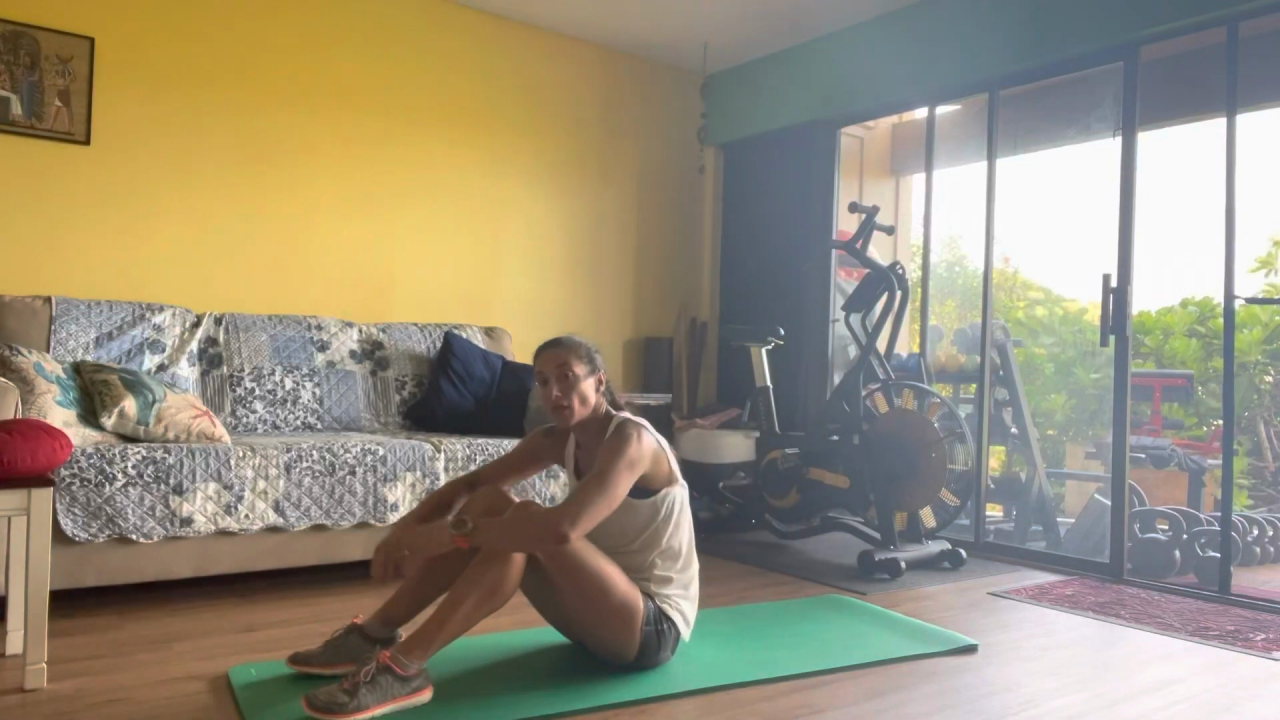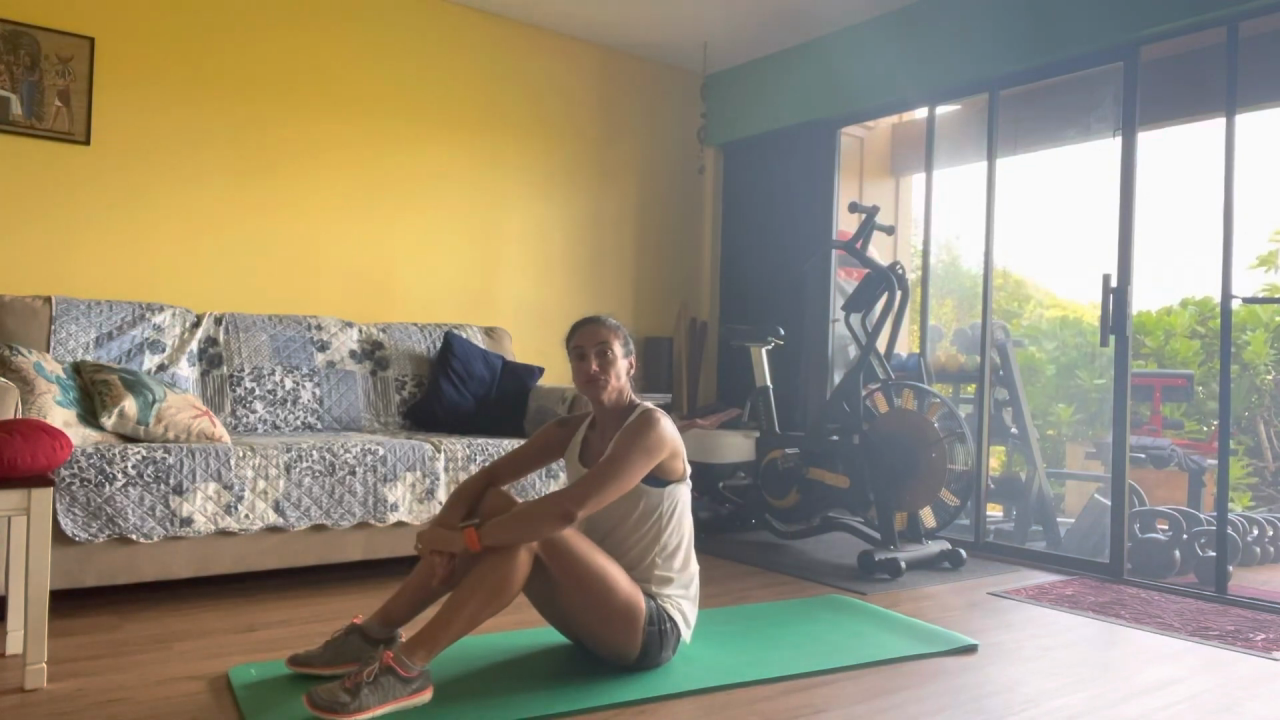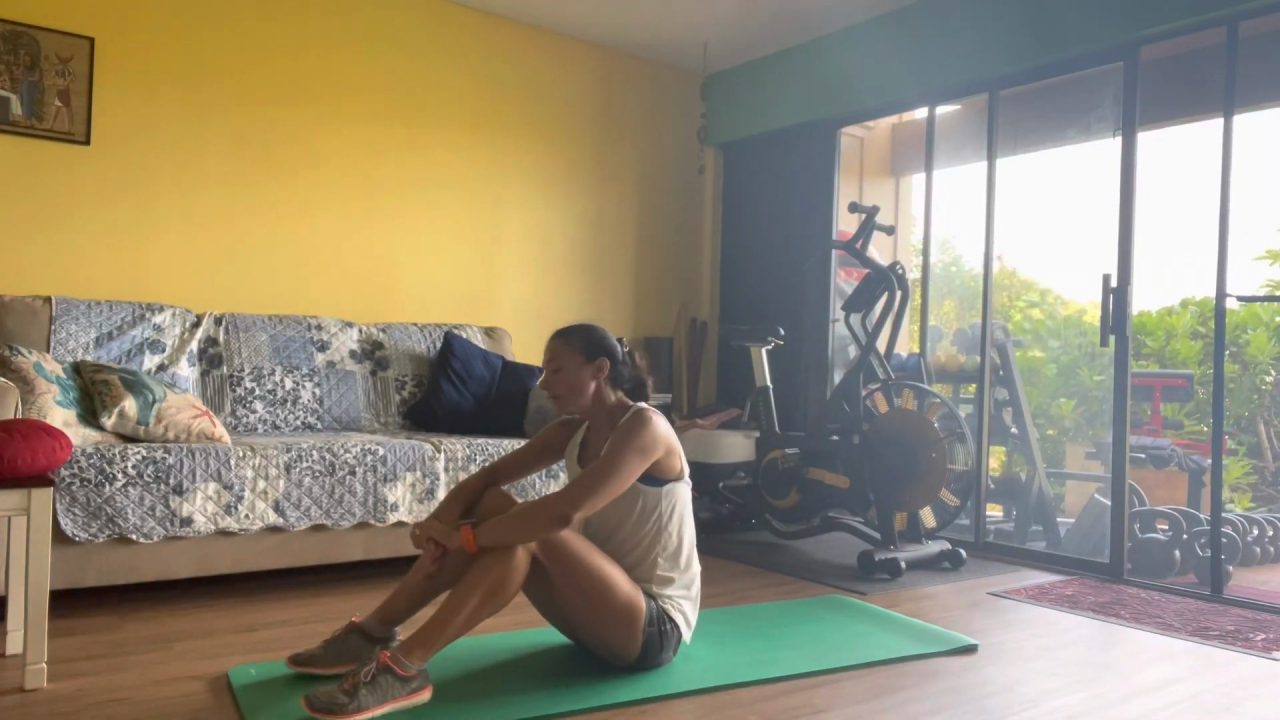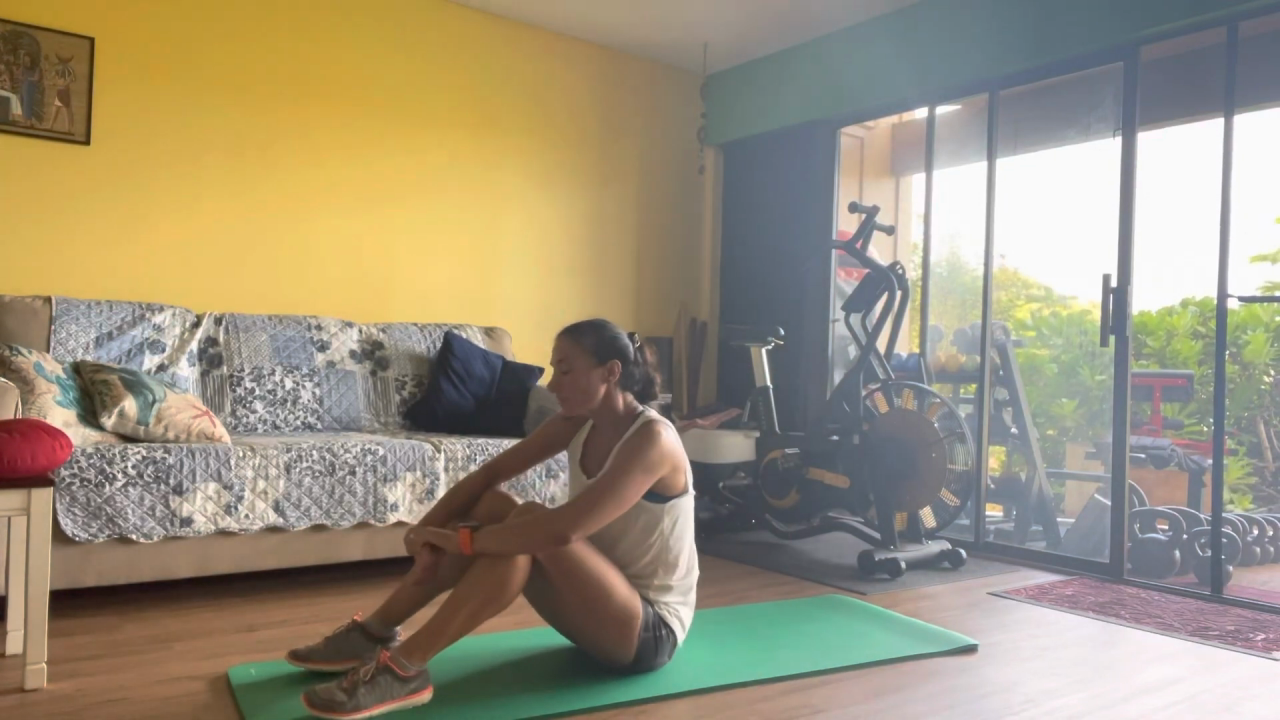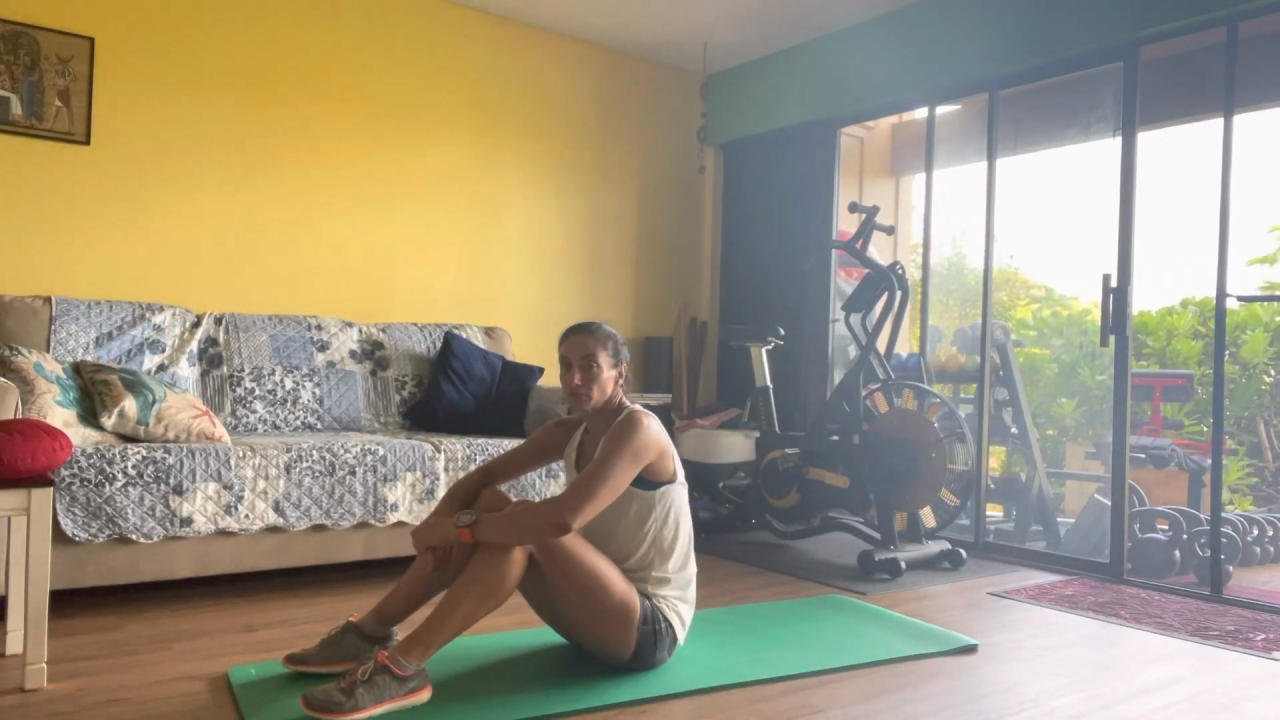
dt=1s
person 1, frame 1
left shoulder: (630, 439)
right shoulder: (558, 439)
left elbow: (563, 530)
right elbow: (468, 484)
left wrist: (455, 533)
right wrist: (407, 529)
left hip: (653, 624)
right hip: (599, 612)
left knee: (528, 521)
right knee: (491, 503)
left ankle: (404, 668)
right ankle: (374, 634)
person 1, frame 2
left shoulder: (651, 427)
right shoulder: (572, 431)
left elbow: (569, 509)
right elbow: (484, 478)
left wrist: (466, 537)
right wrist: (444, 527)
left hip: (655, 624)
right hip: (597, 609)
left knee: (533, 530)
right knee: (490, 505)
left ankle: (406, 667)
right ankle: (374, 634)
person 1, frame 3
left shoulder: (646, 427)
right shoulder: (573, 431)
left elbow: (566, 512)
right elbow: (485, 477)
left wrist: (464, 536)
right wrist: (437, 525)
left hip: (655, 624)
right hip: (599, 607)
left knee: (529, 530)
right knee: (490, 504)
left ankle: (404, 668)
right ankle: (373, 632)
person 1, frame 4
left shoulder: (653, 439)
right shoulder: (576, 424)
left elbow: (563, 530)
right elbow: (488, 474)
left wrist: (459, 538)
right wrist: (428, 530)
left hip: (650, 630)
right hip: (599, 605)
left knee: (530, 521)
right knee: (491, 505)
left ankle: (404, 668)
right ankle: (374, 632)
person 1, frame 5
left shoulder: (638, 428)
right shoulder: (569, 432)
left elbow: (565, 518)
right elbow: (481, 477)
left wrist: (459, 527)
right wrist: (441, 524)
left hip: (650, 626)
right hip: (596, 608)
left knee: (524, 525)
right knee: (487, 503)
left ankle: (403, 667)
right ankle: (369, 631)
